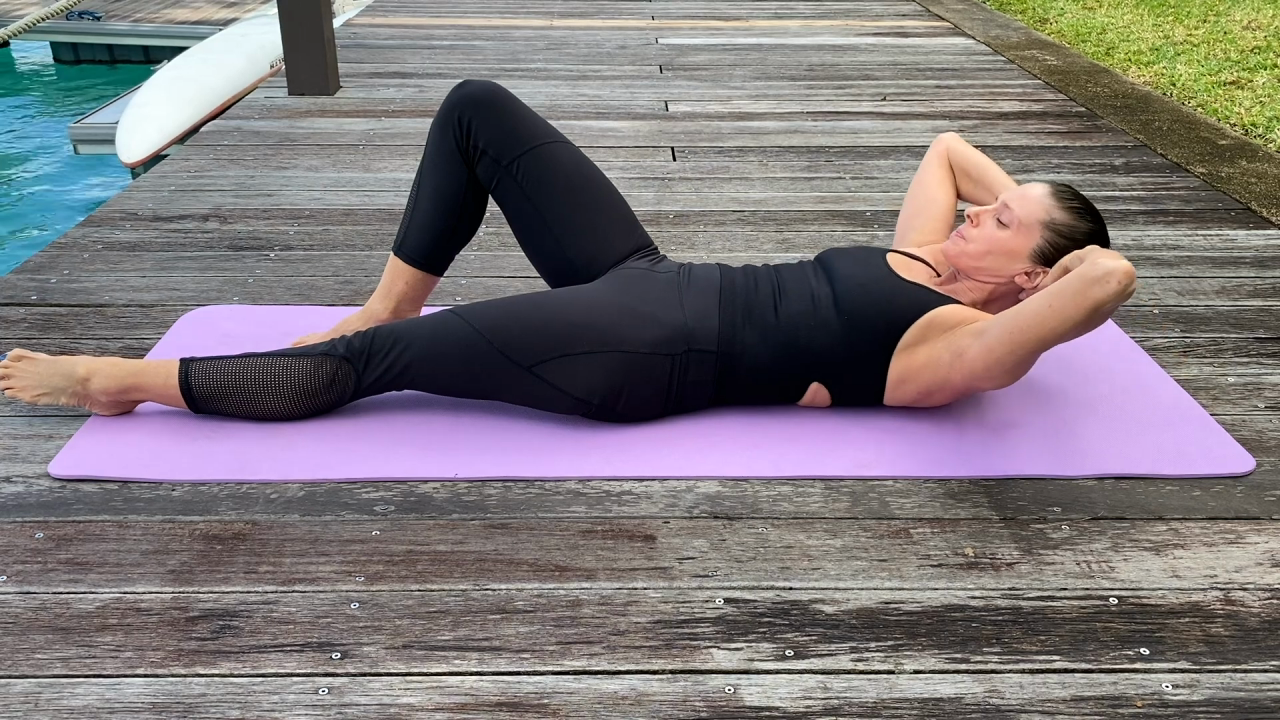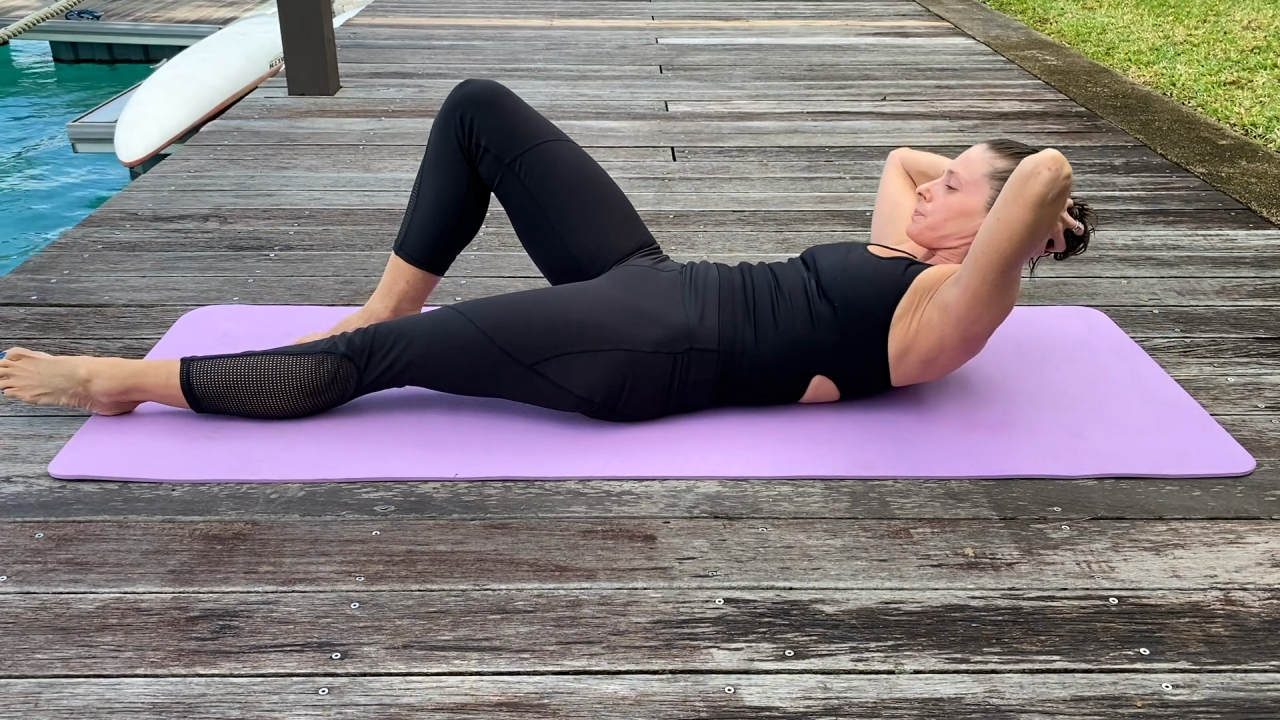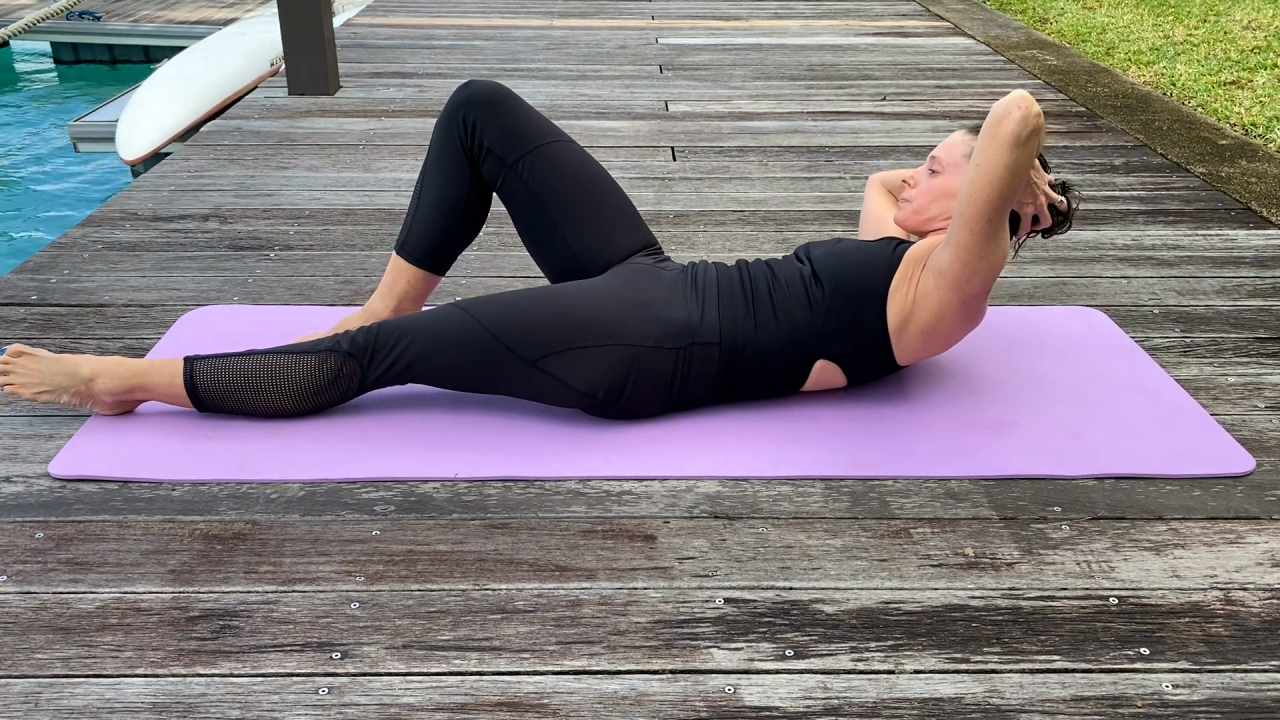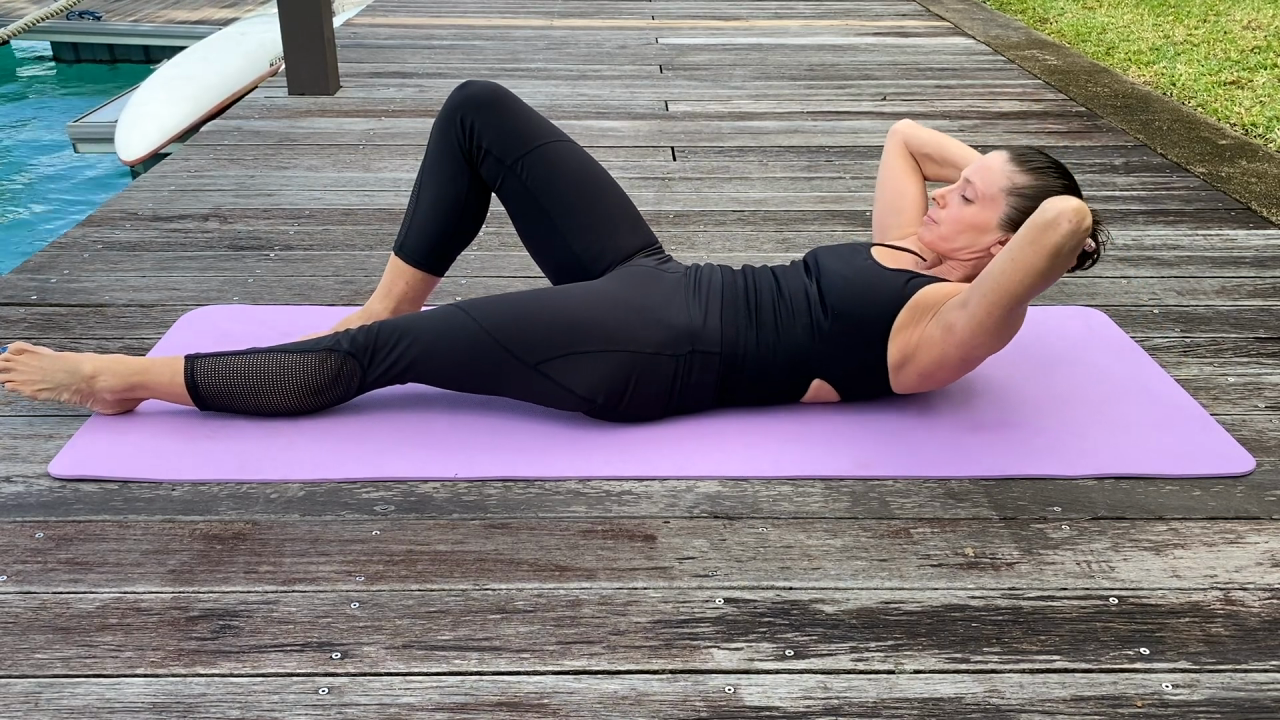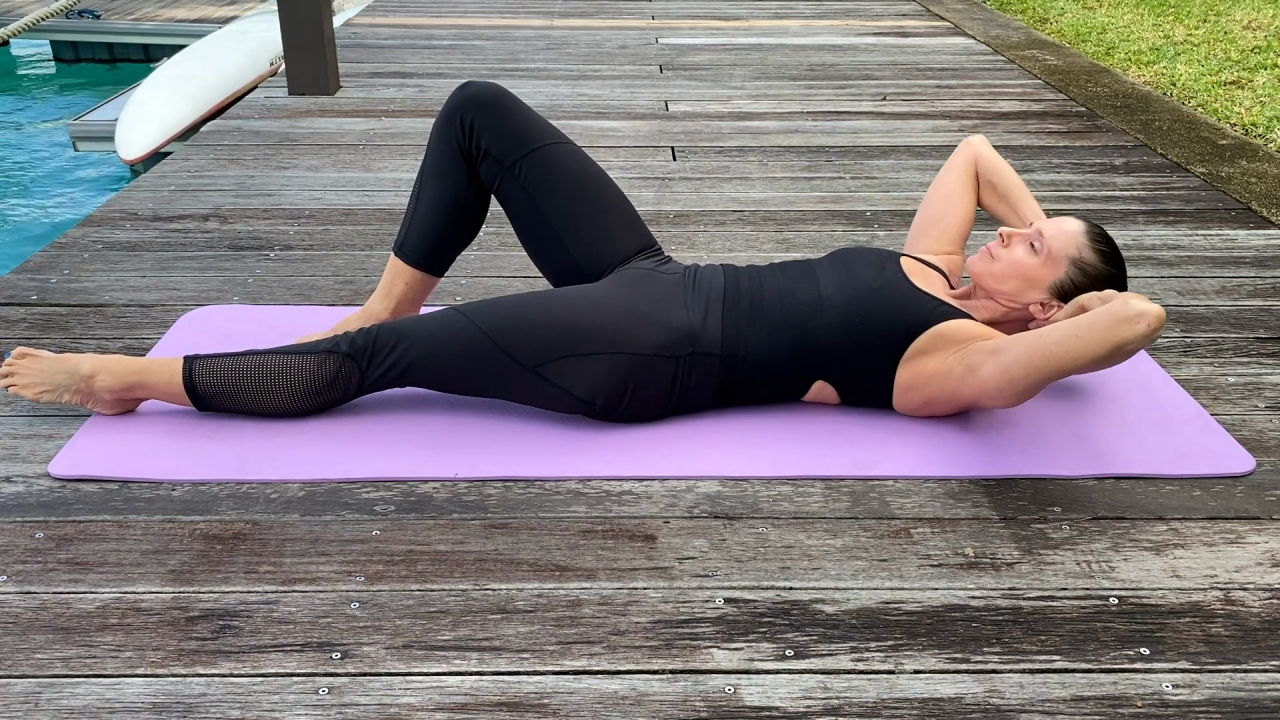
dt=1s
person 1, frame 1
left shoulder: (963, 347)
right shoulder: (926, 267)
left elbow: (1112, 277)
right elbow: (945, 145)
left wrist: (1070, 261)
right wrist: (1025, 205)
left hip: (646, 355)
right hip: (652, 281)
left knee: (372, 364)
right knee: (477, 109)
left ankle: (124, 379)
right ankle: (387, 305)
person 1, frame 2
left shoulder: (952, 313)
right shoulder: (905, 257)
left elbow: (1046, 173)
right elbow: (900, 155)
left wrist: (1018, 199)
right wrist: (969, 173)
left hip: (646, 354)
right hip: (650, 284)
left knee: (374, 357)
right knee: (478, 108)
left ankle: (121, 381)
right ankle: (386, 306)
person 1, frame 3
left shoulder: (945, 290)
right shoulder: (897, 255)
left elbow: (1017, 115)
right elbow: (876, 179)
left wrist: (1010, 176)
right wrist: (961, 171)
left hip: (647, 351)
right hip: (651, 284)
left knee: (379, 357)
right knee: (480, 108)
left ankle: (124, 380)
right ankle: (387, 304)
person 1, frame 4
left shoulder: (951, 330)
right shoulder: (912, 256)
left elbow: (1062, 220)
right elbow: (903, 132)
left wrist: (1034, 211)
right wrist: (992, 173)
left hip: (646, 356)
right hip: (652, 284)
left knee: (376, 358)
right knee: (477, 109)
left ankle: (125, 378)
right ankle: (385, 306)
person 1, frame 5
left shoulder: (968, 360)
right shoulder: (935, 275)
left elbow: (1139, 319)
right elbow: (974, 149)
left wrist: (1090, 294)
right wrist: (1051, 234)
left hip: (644, 354)
right hip: (656, 282)
left knee: (376, 363)
right knee: (478, 110)
left ankle: (125, 379)
right ankle: (383, 304)
